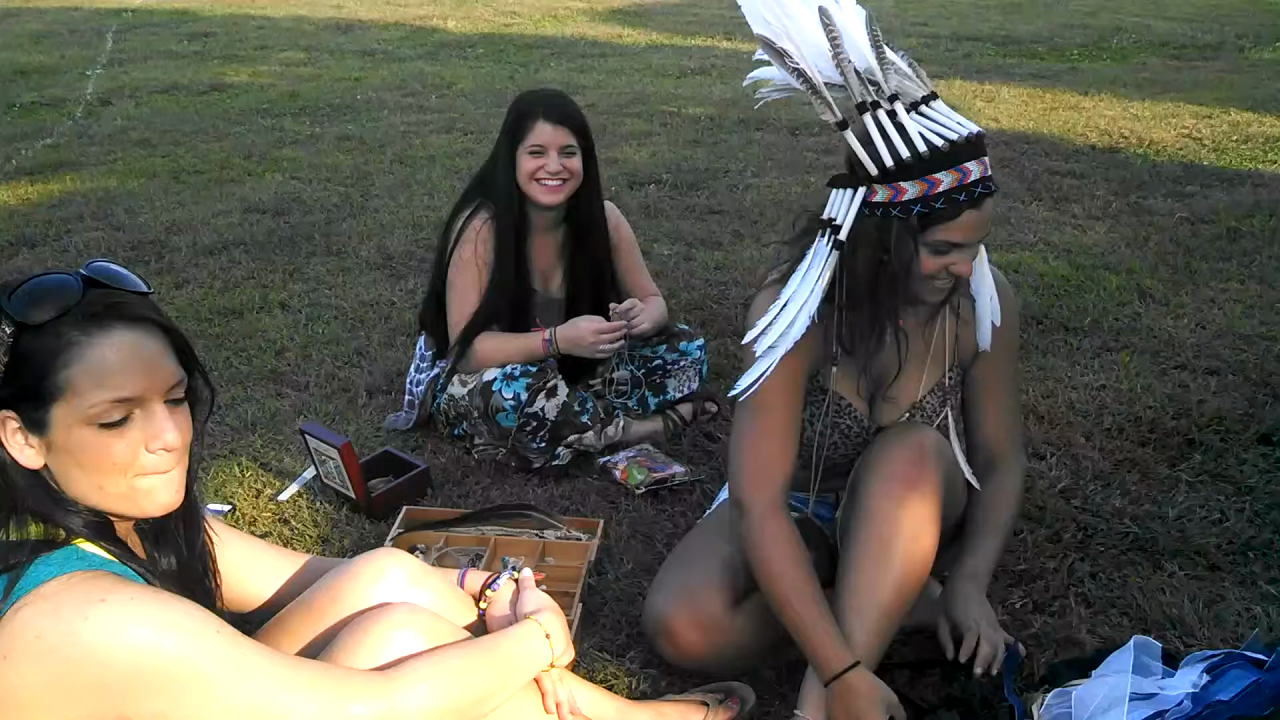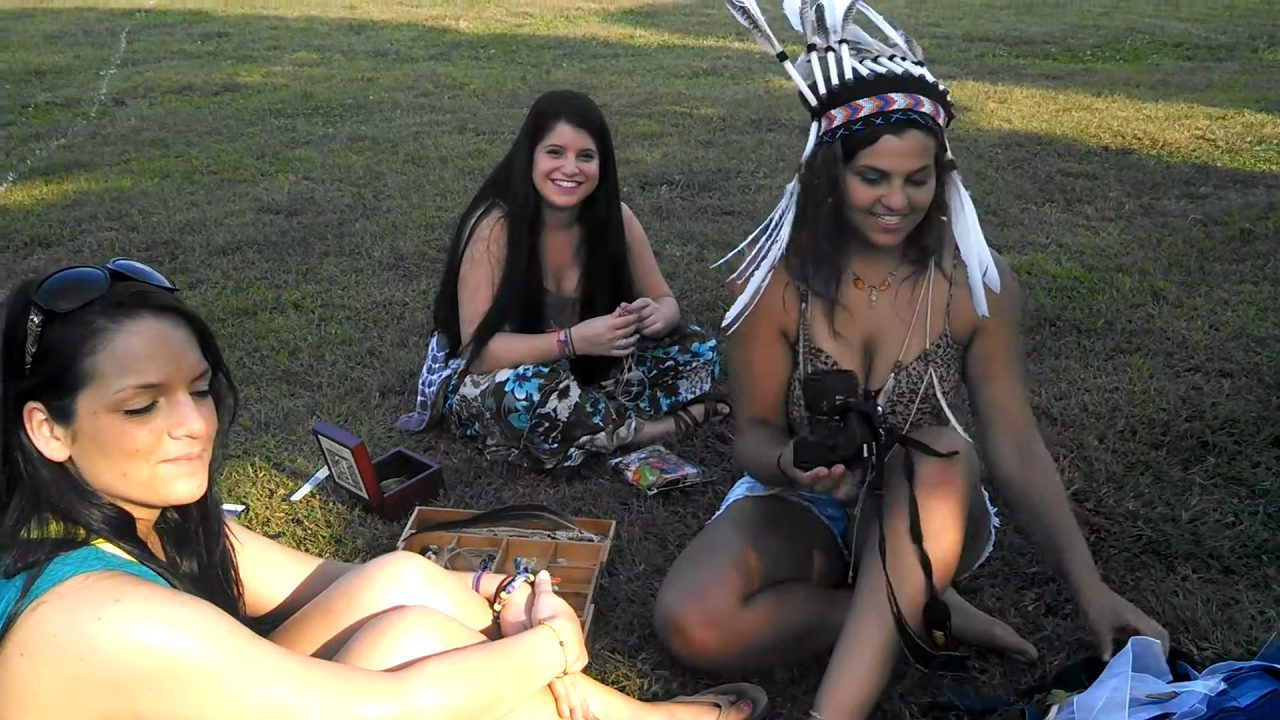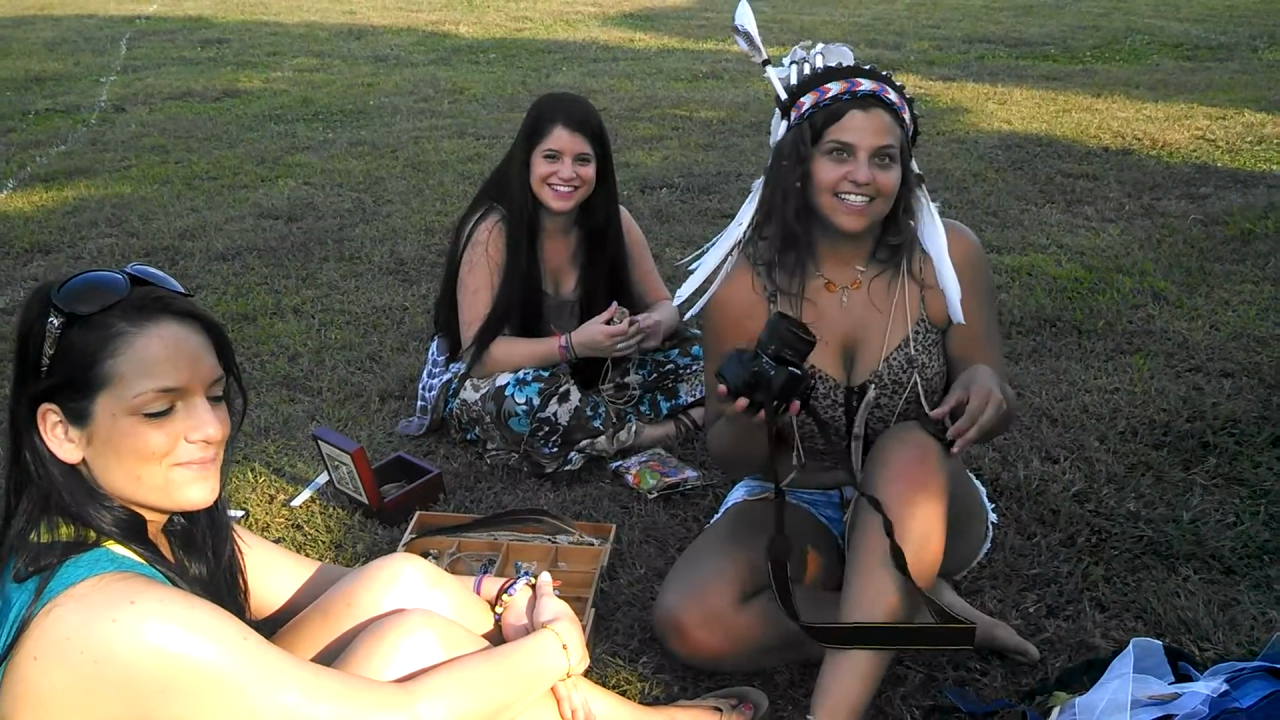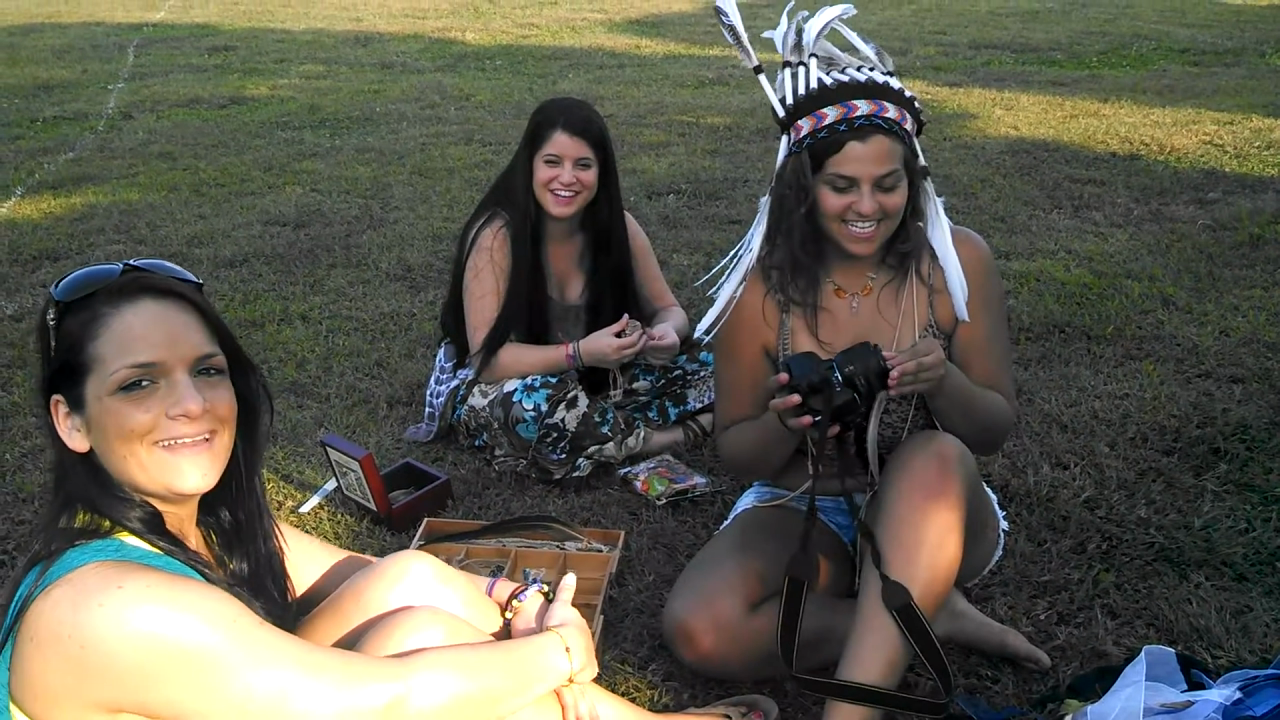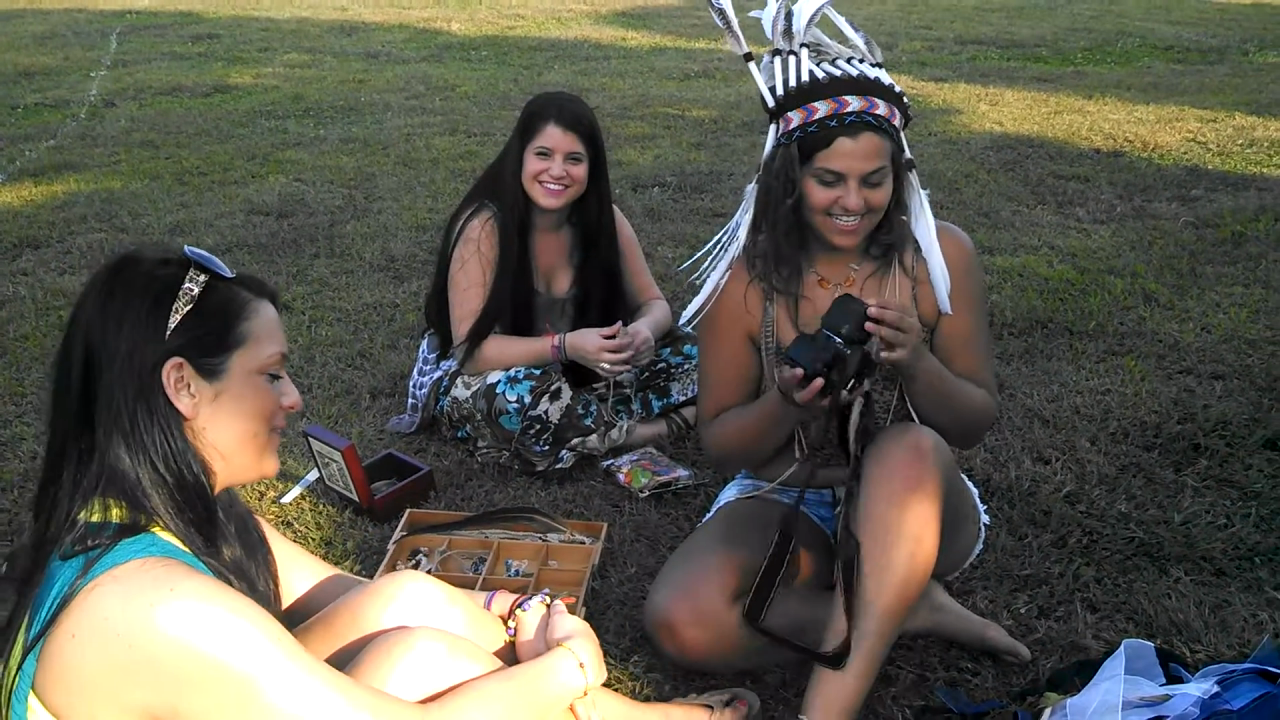
dt=1s
person 1, frame 1
left shoulder: (128, 522)
right shoulder: (81, 622)
left elbow: (331, 579)
left wrist: (490, 597)
right wrist: (536, 636)
left knee: (388, 580)
right knee: (399, 635)
person 1, frame 2
left shoulder: (153, 520)
right shoulder: (98, 619)
left elbow: (339, 581)
left wrist: (506, 599)
right wrist: (551, 643)
left knee: (403, 582)
right knee: (412, 636)
person 1, frame 3
left shoulder: (150, 524)
right shoulder: (108, 620)
left elbow: (340, 586)
left wrist: (501, 609)
right wrist: (551, 649)
left knee: (403, 583)
right knee: (413, 640)
person 1, frame 4
left shoulder: (212, 513)
right shoulder: (108, 607)
left elbow: (387, 584)
left wrist: (523, 611)
right wrist: (559, 651)
left knee: (410, 584)
right knee: (417, 634)
person 1, frame 5
left shoulder: (173, 513)
right shoulder: (152, 607)
left elbow: (368, 600)
left wrist: (519, 623)
left knee: (408, 602)
right knee: (417, 656)
person 2, frame 1
left shoulder: (985, 302)
right shoulder: (792, 313)
left elbow: (1000, 460)
right elbow: (762, 504)
left wrist: (972, 578)
left hip: (910, 517)
right hip: (798, 513)
left knee: (913, 454)
right knee: (682, 627)
right ankle: (906, 603)
person 2, frame 2
left shoulder: (977, 277)
right shoulder: (776, 280)
left elbow: (1015, 446)
right elbow: (754, 436)
left wrist: (1085, 581)
right wrist: (792, 463)
left hip: (928, 516)
right hip: (802, 507)
left knee: (942, 452)
right knee: (691, 623)
right ankle: (917, 614)
person 2, frame 3
left shoulder: (949, 256)
right shoulder: (745, 284)
left elbow: (996, 415)
right elbow: (729, 456)
left wrist: (985, 387)
right wrist: (751, 422)
left hip: (921, 513)
right hip: (794, 508)
left knee: (908, 448)
right knee: (689, 623)
right ankle: (919, 608)
person 2, frame 4
left shoulder: (958, 261)
right shoulder: (762, 287)
left elbow: (996, 431)
right elbow: (737, 453)
left wrist: (942, 382)
right wrist: (784, 425)
left hip: (931, 516)
right hip: (802, 516)
left knee: (934, 458)
right knee: (698, 630)
right ankle: (931, 616)
person 2, frame 5
left shoulder: (941, 255)
right shoulder: (748, 276)
left elbow: (975, 426)
right elbow: (720, 443)
left wrist: (916, 364)
right wrist: (787, 403)
left hip: (912, 507)
right hip: (784, 506)
left knee: (909, 447)
right knee: (679, 621)
right ankle: (909, 610)
person 3, frame 1
left shoulder: (602, 217)
right shoulder: (481, 226)
left elbow: (653, 302)
right elbow: (465, 348)
left wrist: (639, 318)
right wrist: (557, 340)
left hip: (568, 370)
right hip: (477, 381)
left knee: (686, 349)
right knee: (511, 396)
right ankle: (646, 424)
person 3, frame 2
left shoulder: (614, 217)
right shoulder: (495, 224)
left elbow: (666, 302)
right elbow: (478, 349)
left wrist: (654, 317)
right wrist: (572, 341)
left hip: (582, 370)
right hip: (488, 380)
left knee: (699, 349)
right knee: (526, 396)
right ankle: (662, 424)
person 3, frame 3
left shoulder: (612, 220)
right shoulder: (492, 228)
left elbow: (663, 305)
right elbow: (478, 353)
left wrist: (656, 324)
right wrist: (572, 345)
left hip: (585, 373)
right hip: (489, 383)
left knee: (693, 351)
right knee: (527, 400)
right ankle: (670, 427)
person 3, frame 4
left shoulder: (617, 225)
right shoulder: (498, 234)
left elbow: (667, 310)
right elbow: (487, 358)
left wrist: (666, 333)
right wrist: (578, 352)
left hip: (591, 380)
right hip: (497, 389)
left knee: (700, 359)
right knee: (535, 407)
right ankle: (671, 434)
person 3, frame 5
left shoulder: (604, 219)
right shoulder: (484, 226)
left elbow: (653, 304)
right elbow: (471, 349)
left wrist: (643, 331)
right wrist: (564, 347)
left hip: (573, 374)
right hip: (481, 380)
left knee: (686, 350)
right knee: (518, 398)
right ankle: (659, 427)
